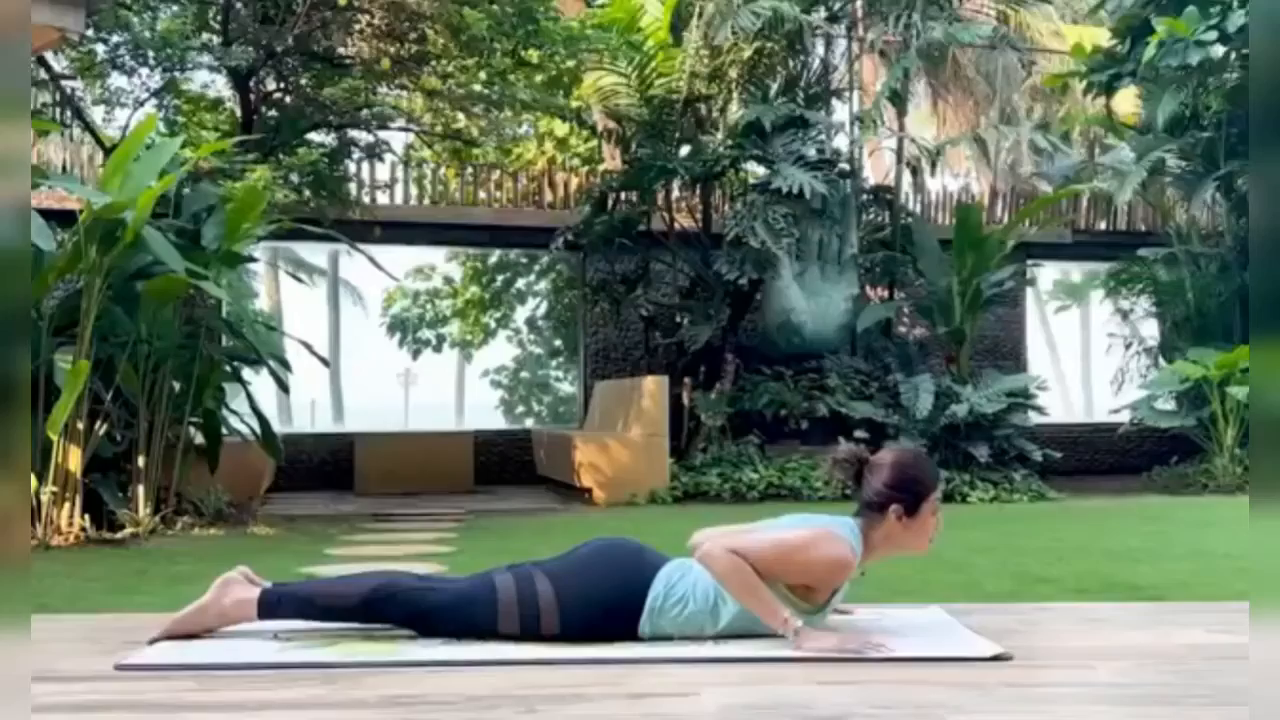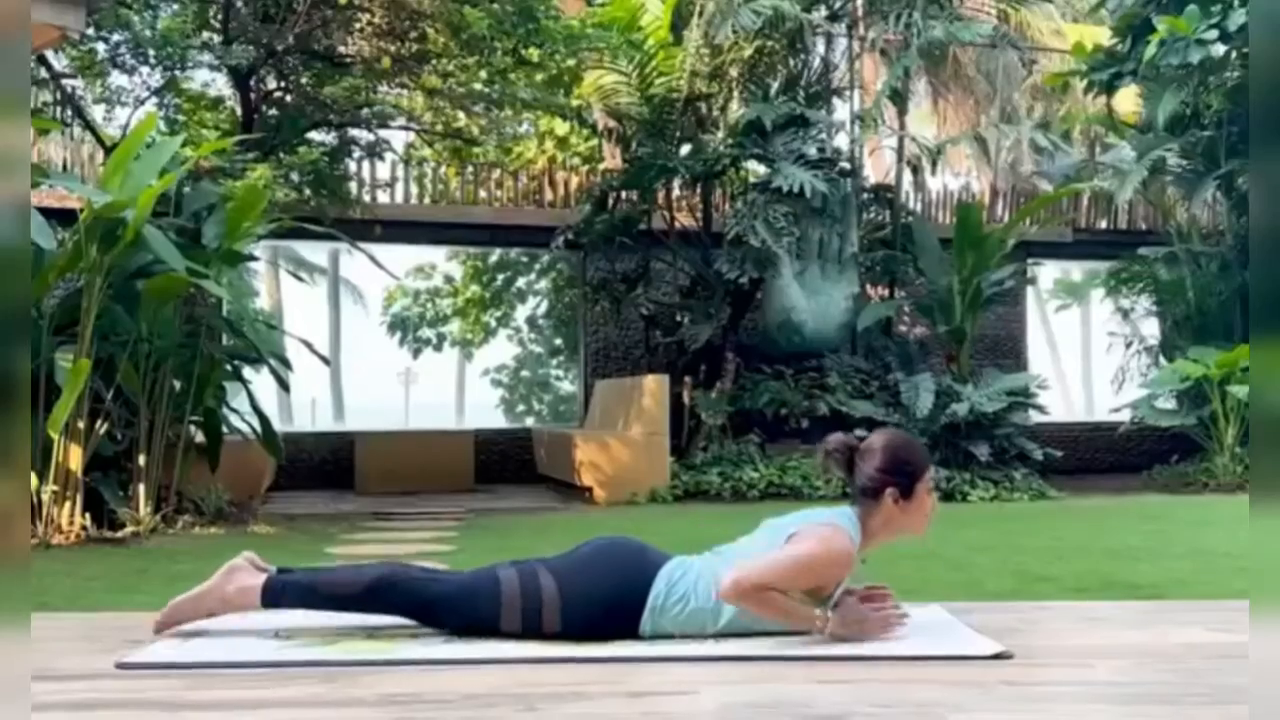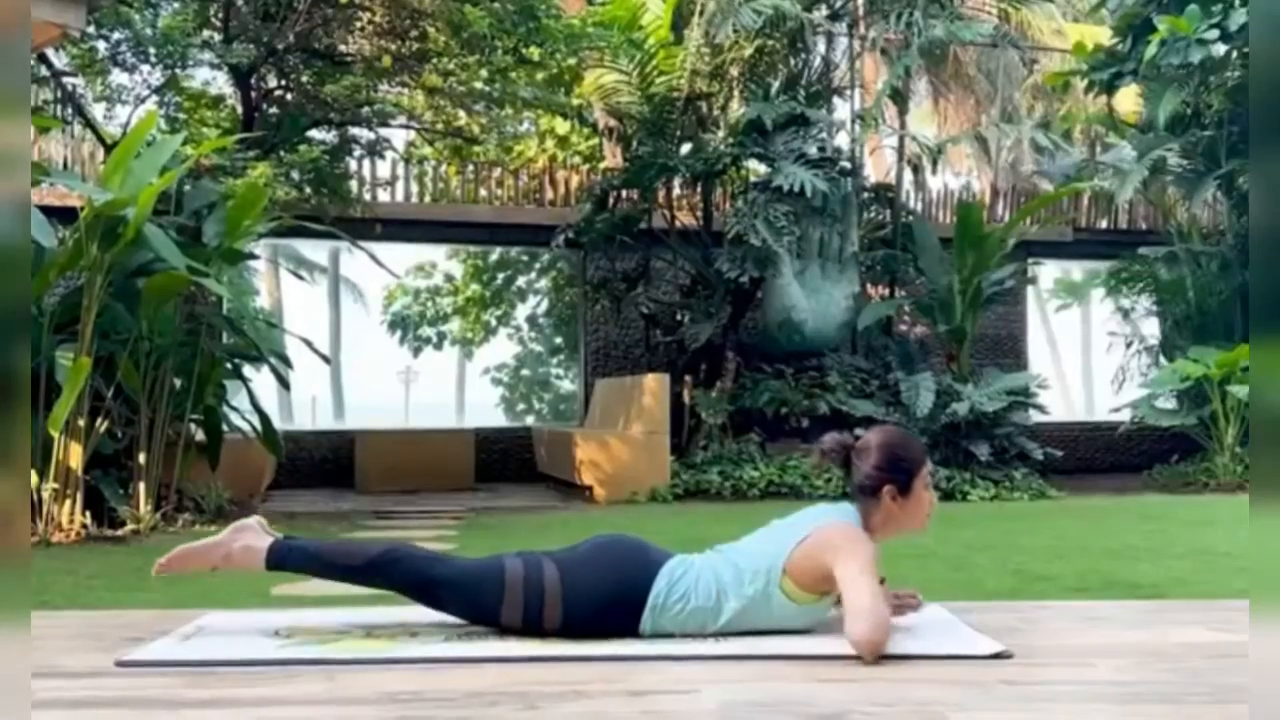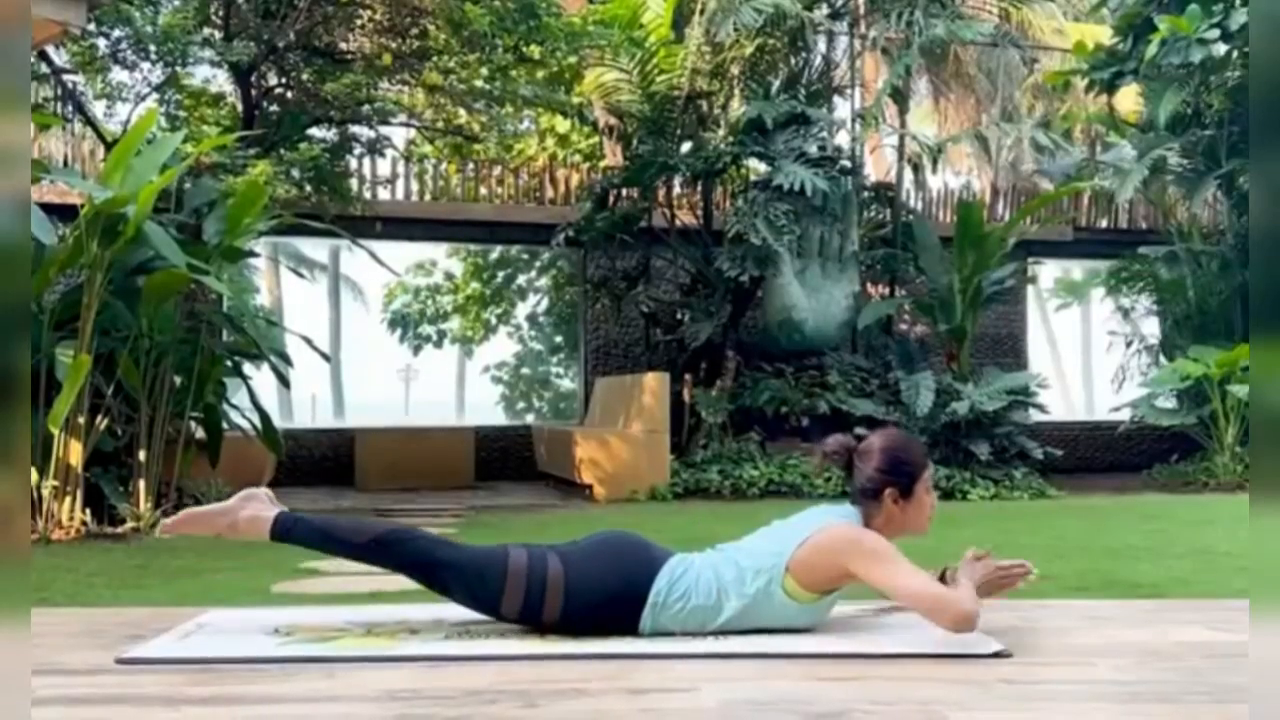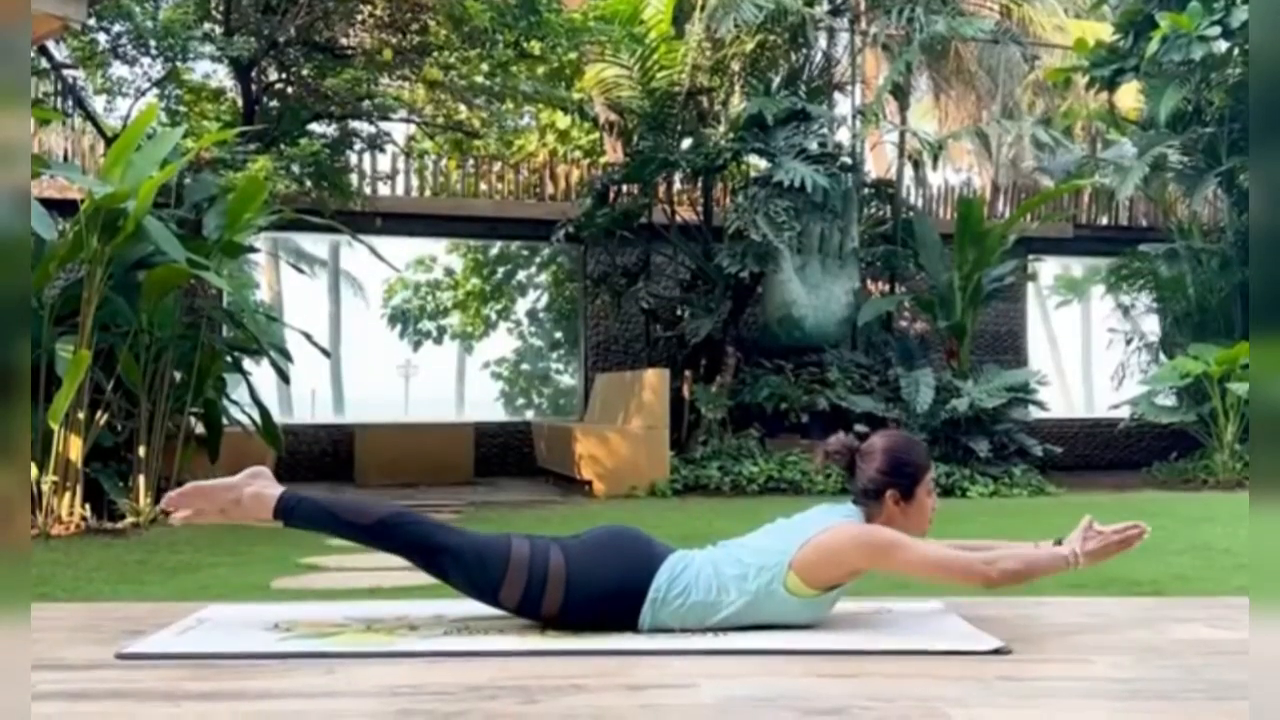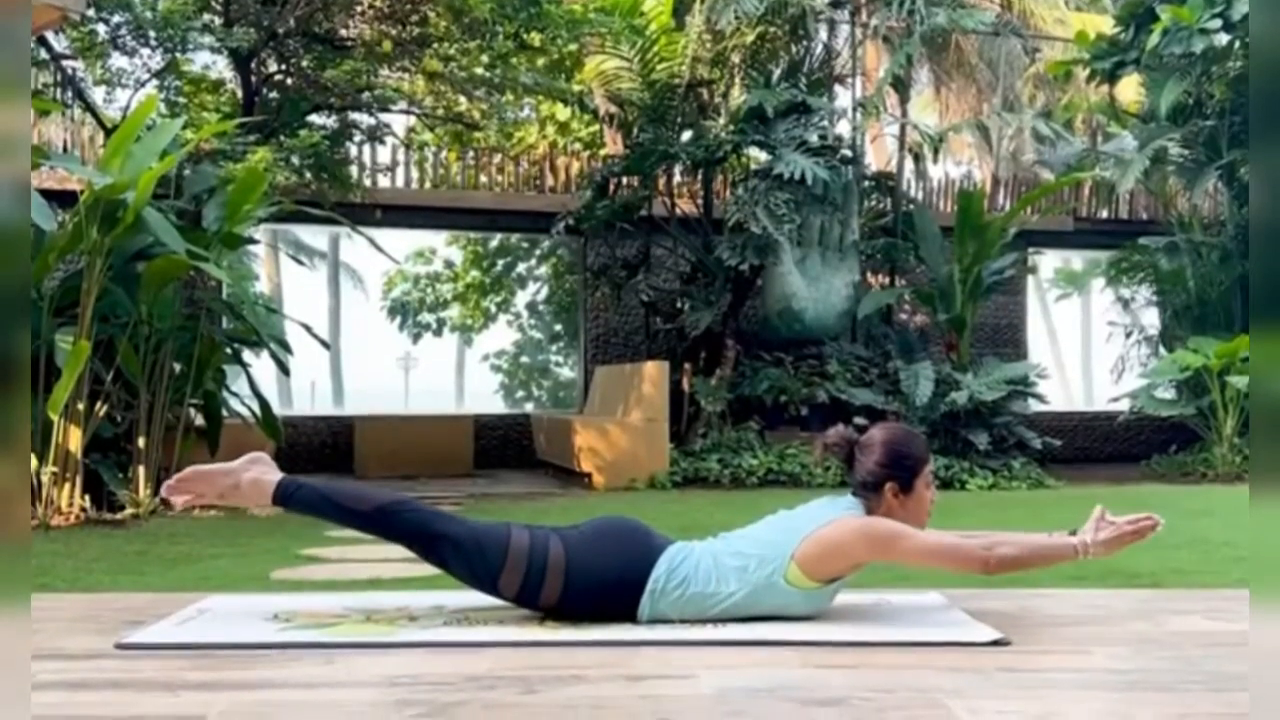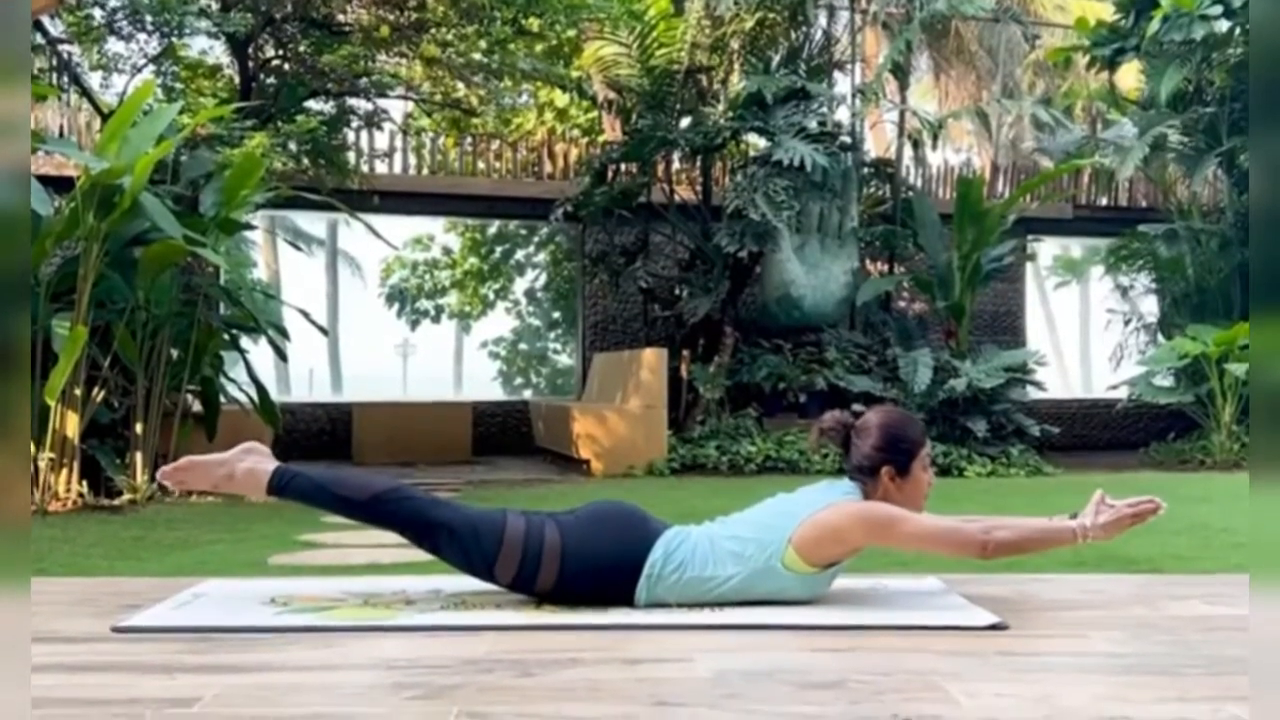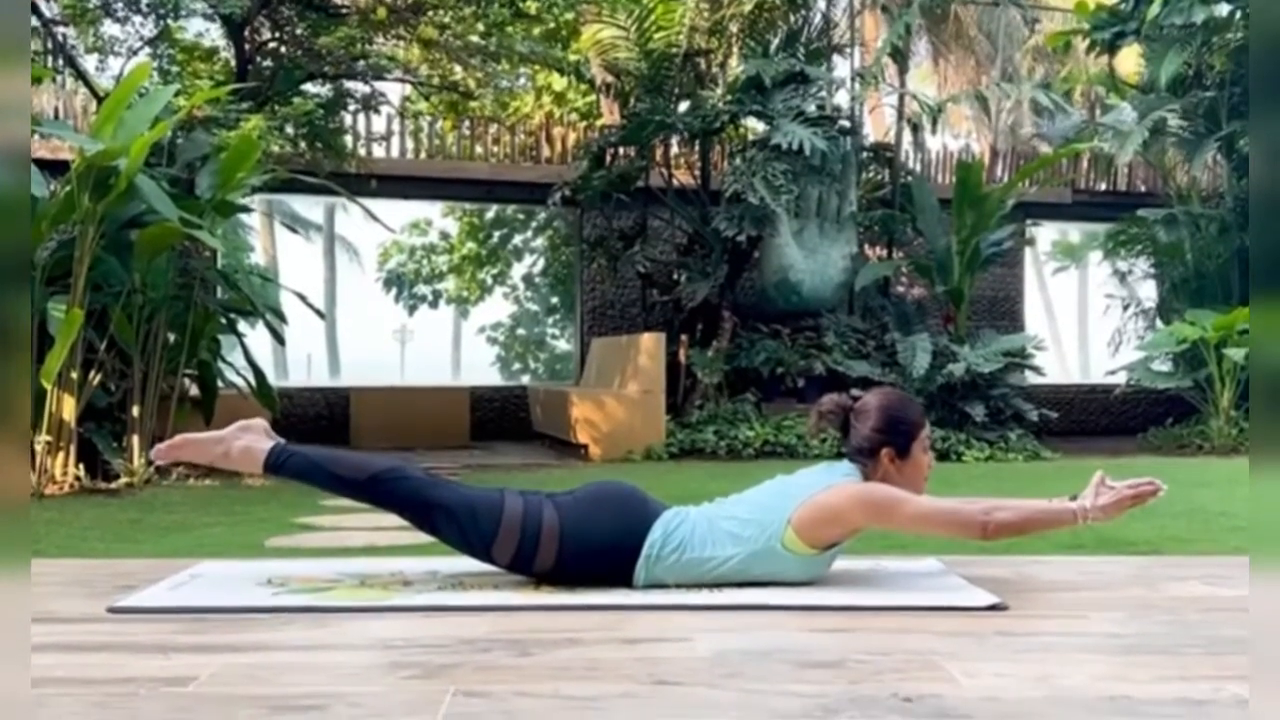
dt=0.4s
person 1, frame 1
left shoulder: (830, 530)
right shoulder: (834, 552)
right elbow: (708, 542)
left wrist: (798, 601)
right wrist: (797, 627)
left hip: (623, 575)
right hip: (614, 598)
left knee: (441, 595)
right knee: (425, 605)
left ankle: (257, 586)
right ankle: (247, 602)
person 1, frame 2
left shoulder: (828, 521)
right shoulder: (838, 544)
right elbow: (733, 586)
left wrist: (831, 599)
right wrist: (830, 626)
left hip: (625, 576)
right hip: (616, 599)
left knee: (442, 593)
right knee: (428, 600)
left ankle: (262, 574)
right ankle: (250, 589)
person 1, frame 3
left shoulder: (832, 517)
right shoulder: (852, 542)
right elbow: (868, 639)
left wrist: (864, 598)
right wrist: (867, 608)
left hip: (628, 573)
right hip: (620, 597)
left knee: (440, 580)
right knee: (433, 581)
left ankle: (262, 542)
right ankle: (254, 550)
person 1, frame 4
left shoulder: (834, 520)
right shoulder: (852, 541)
left elbow: (897, 581)
right elbow: (954, 620)
left wrist: (963, 579)
right wrist: (965, 589)
left hip: (632, 572)
right hip: (621, 594)
left knee: (440, 564)
right knee: (434, 561)
left ankle: (269, 513)
right ankle: (260, 521)
person 1, frame 5
left shoulder: (842, 518)
right shoulder: (860, 539)
left elbow: (964, 557)
right elbow: (982, 571)
left wrist: (1059, 547)
right wrist: (1075, 554)
left hip: (629, 566)
right hip: (619, 589)
left knee: (449, 550)
right knee: (439, 549)
left ankle: (269, 497)
right ankle: (267, 500)
person 1, frame 6
left shoulder: (845, 512)
right shoulder: (862, 534)
left elbow: (969, 545)
right elbow: (984, 556)
left wrist: (1072, 539)
right wrist: (1084, 544)
left hip: (626, 558)
right hip: (617, 579)
left knee: (447, 540)
right knee: (439, 538)
left ankle: (271, 481)
right ankle: (265, 486)
person 1, frame 7
left shoulder: (842, 495)
right shoulder: (857, 518)
left elbow: (970, 531)
right elbow: (983, 540)
left wrist: (1075, 520)
right wrist: (1087, 530)
left hip: (624, 541)
right hip: (613, 561)
left knee: (441, 523)
right knee: (433, 524)
left ankle: (267, 472)
right ankle: (261, 476)
person 1, frame 8
left shoulder: (839, 478)
right shoulder: (857, 501)
left elbow: (967, 513)
right elbow: (982, 522)
left wrist: (1072, 503)
right wrist: (1083, 510)
left hip: (619, 523)
right hip: (612, 545)
left knee: (440, 503)
right knee: (434, 505)
left ankle: (267, 447)
right ankle: (260, 453)
